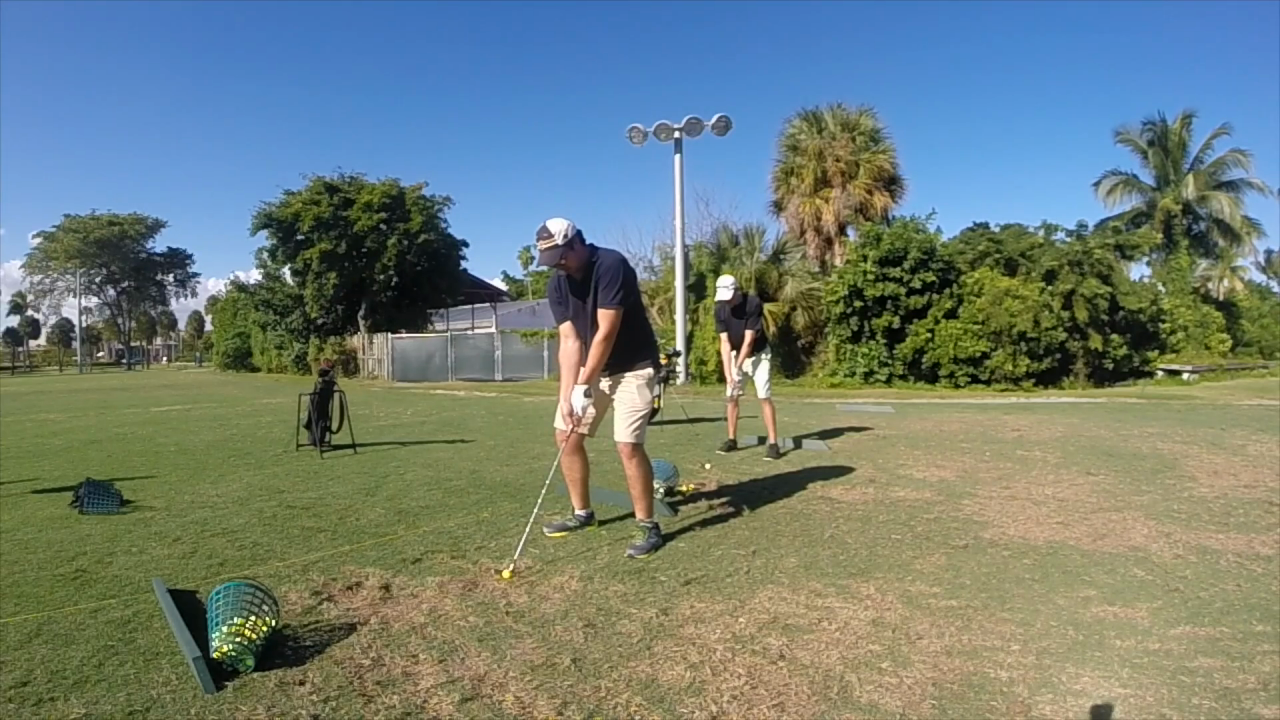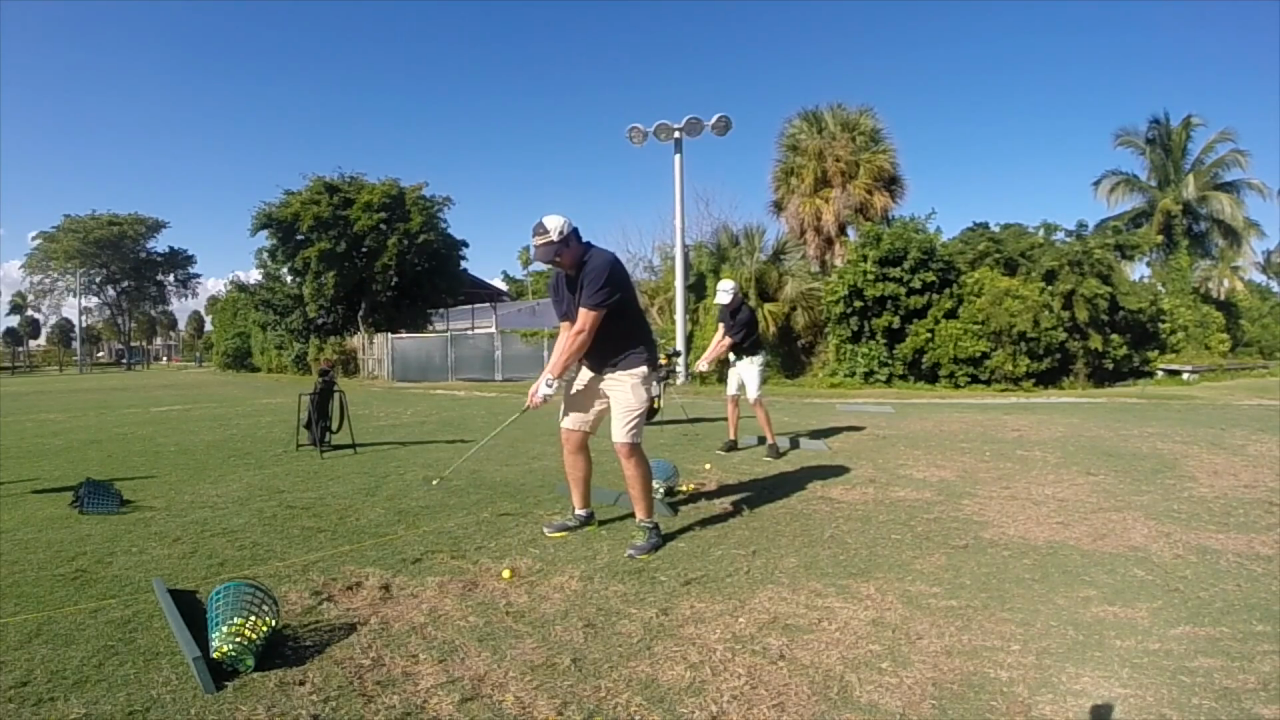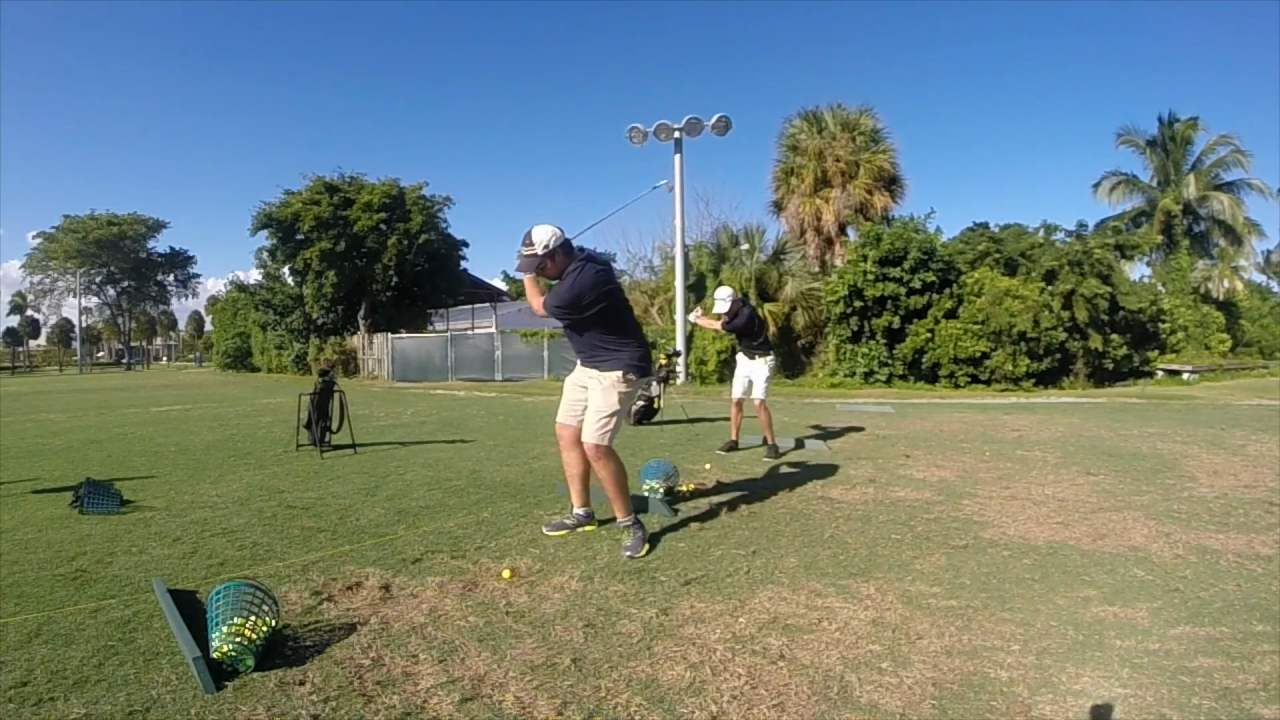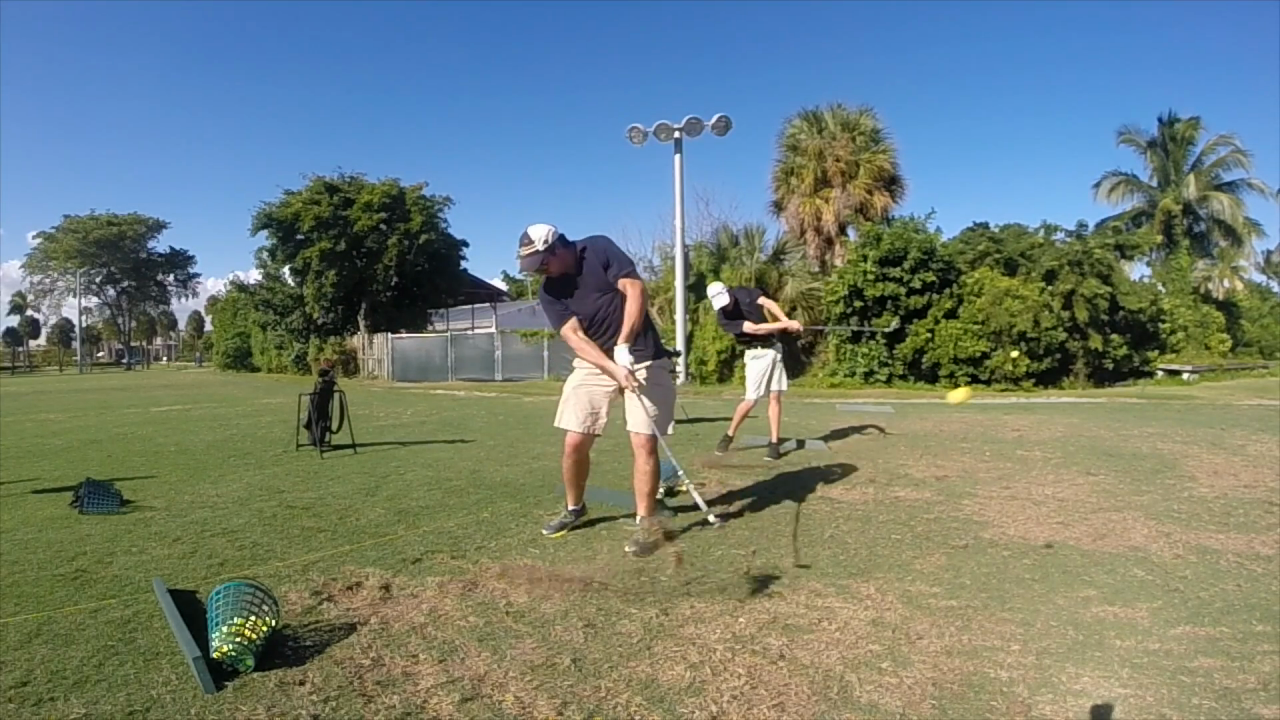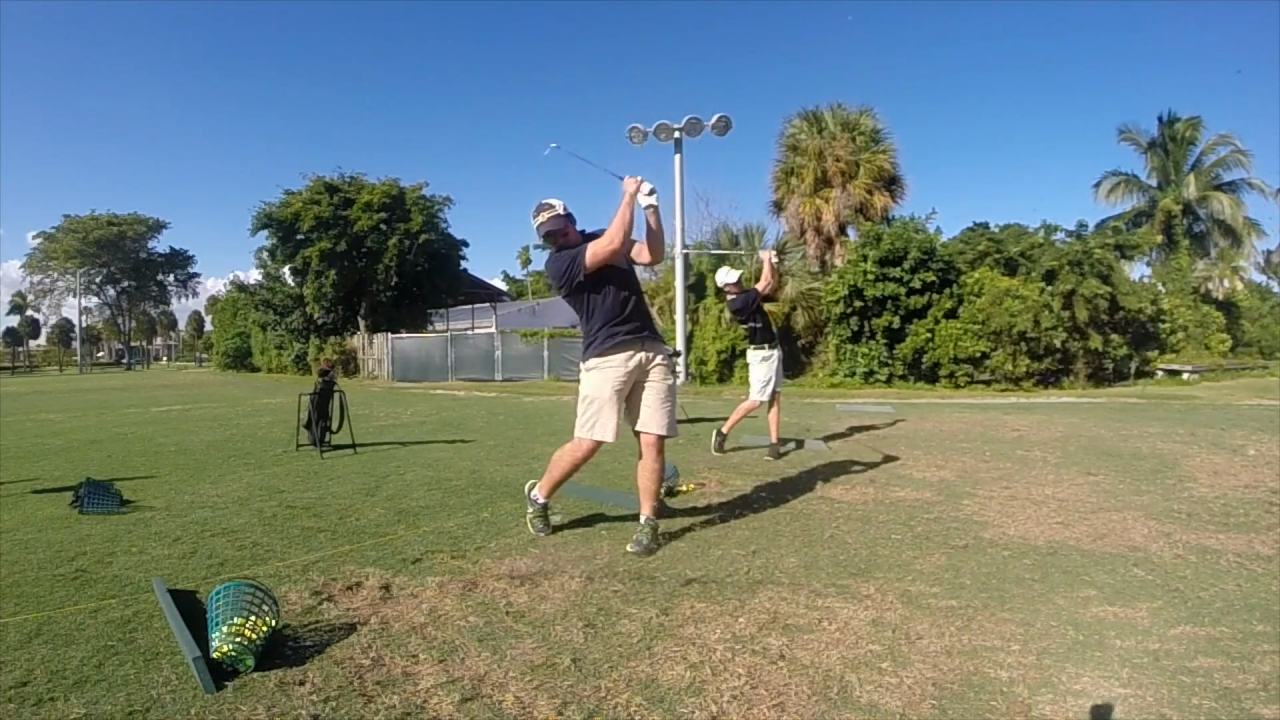
dt=1s
person 1, frame 1
left shoulder: (612, 265)
right shoulder: (558, 283)
left elbow: (606, 333)
right elbow: (570, 341)
left wrist: (583, 388)
right wrist: (565, 396)
left hip: (633, 367)
right hip: (591, 365)
left knee: (628, 445)
right knee: (567, 436)
left ankle: (648, 526)
right ankle: (582, 513)
person 1, frame 2
left shoulder: (602, 266)
right shoulder: (559, 280)
left elbow: (583, 332)
right elbow: (567, 334)
left wrist: (552, 379)
right wrist: (545, 378)
left hip: (630, 365)
right hip: (592, 366)
left knee: (625, 445)
right knee: (571, 437)
left ankle: (648, 526)
right ankle: (582, 513)
person 1, frame 3
left shoulder: (576, 287)
right shoulder: (587, 260)
left elbow: (540, 307)
left wrist: (530, 279)
right wrist: (537, 275)
left hip: (618, 368)
right hip: (591, 364)
left knee: (594, 446)
right knee: (566, 433)
left ankle: (631, 525)
right ankle: (581, 513)
person 1, frame 4
left shoulder: (599, 249)
right shoulder: (550, 291)
left elbow: (636, 292)
right elbow: (575, 337)
left wrist: (623, 345)
right wrist: (612, 369)
left hip: (645, 360)
right hip: (594, 364)
left knee: (644, 441)
right knee: (574, 442)
left ankle: (644, 523)
right ankle: (574, 508)
person 1, frame 5
left shoulder: (600, 237)
right shoulder: (558, 264)
left elbow: (651, 256)
right elbow: (614, 245)
left wrist: (651, 210)
right wrist: (629, 195)
left hip: (652, 351)
right hip: (607, 359)
left knee: (652, 442)
right knee: (586, 444)
left ankle: (647, 522)
right ankle: (538, 496)
person 2, frame 1
left shoulder: (753, 304)
right shoulder: (720, 310)
left elbow: (749, 339)
right elbow: (725, 342)
left wrist: (737, 368)
right wrist: (727, 373)
left hip: (759, 355)
right hip: (736, 354)
left knee: (764, 397)
right knee: (732, 397)
left ankle: (773, 443)
right ankle: (731, 439)
person 2, frame 2
left shoulder: (745, 315)
right shoulder: (726, 307)
left elbow: (726, 343)
right elbow: (720, 334)
left wrist: (708, 361)
right wrist: (704, 357)
left hip: (752, 359)
right hip: (735, 357)
left knee: (754, 400)
right knee: (732, 398)
left ankle: (772, 443)
right ankle: (732, 439)
person 2, frame 3
left shoulder: (746, 317)
right shoulder: (736, 306)
left elbow: (718, 326)
right elbow: (724, 322)
left wrist: (696, 319)
right wrist: (701, 317)
left hip: (761, 361)
right hip: (744, 359)
left knee: (759, 402)
right knee: (736, 400)
left ankle: (771, 444)
right ankle: (733, 440)
person 2, frame 4
left shoulder: (742, 293)
right shoulder: (723, 318)
left elbow: (768, 303)
right elbow: (755, 329)
left wrist: (786, 320)
right wrist: (785, 325)
left hip: (774, 348)
right hip: (756, 354)
left knee: (775, 397)
right knee: (751, 400)
left ankle: (774, 442)
right ankle: (729, 436)
person 2, frame 5
left shoulder: (744, 295)
right shoulder: (738, 303)
left elbow: (771, 285)
right elbow: (765, 282)
left wrist: (770, 263)
right wrist: (765, 259)
left hip: (773, 350)
right hip: (761, 355)
left knee: (774, 398)
right knee: (755, 401)
left ankle: (774, 443)
right ankle: (723, 432)
